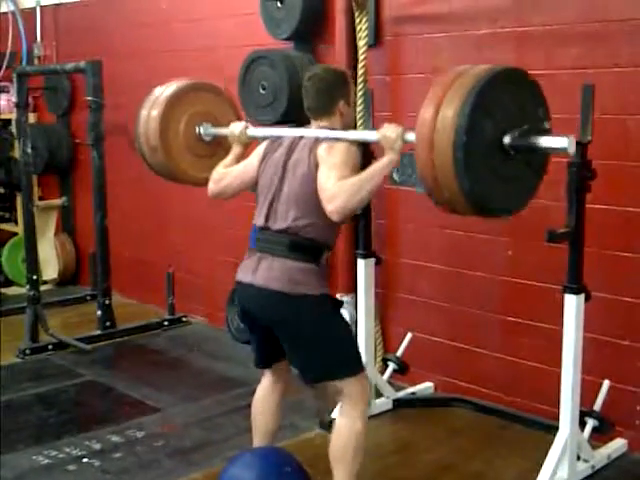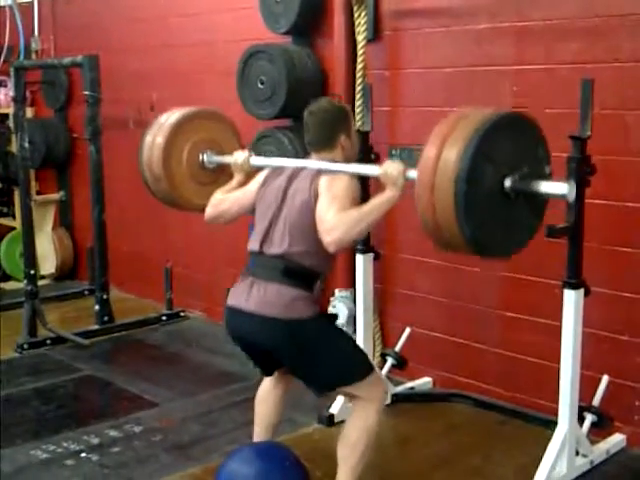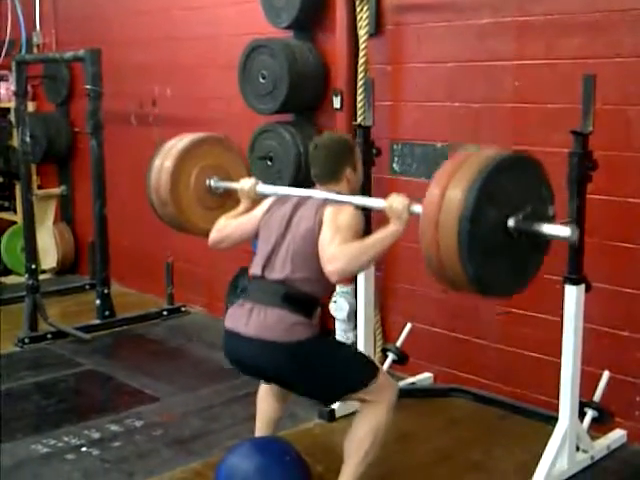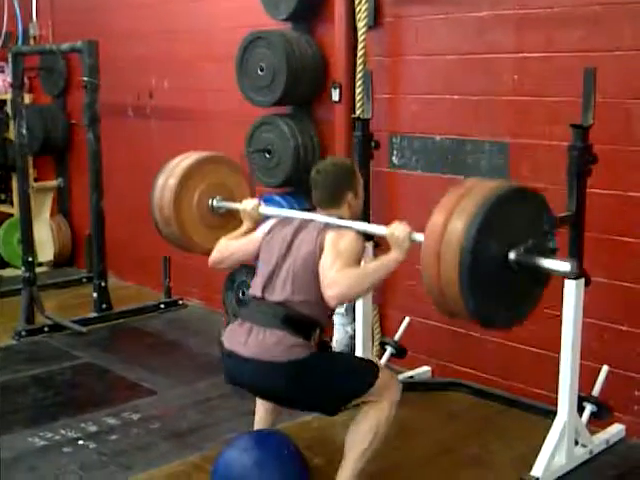
dt=0.2s
person 1, frame 1
left shoulder: (272, 145)
right shoulder: (336, 148)
left elbow: (216, 187)
right elbow: (337, 204)
left wrist: (237, 146)
right wrist: (389, 157)
left hip: (250, 281)
right hip: (293, 286)
left knee: (274, 374)
right knee: (355, 395)
person 1, frame 2
left shoulder: (272, 173)
right shoulder: (338, 180)
left elbow: (213, 212)
right elbow: (334, 235)
left wrist: (239, 175)
right wrist: (391, 192)
left hip: (239, 308)
right hip: (284, 314)
left knee: (279, 372)
right knee: (371, 394)
person 1, frame 3
left shoulder: (277, 201)
right shoulder: (341, 212)
left elbow: (217, 237)
right elbow: (336, 265)
left wrist: (246, 202)
right wrist: (394, 226)
left hip: (236, 333)
right hip: (280, 339)
left knee: (281, 371)
right knee: (382, 393)
person 1, frame 4
left shoulder: (278, 224)
right shoulder: (343, 237)
left elbow: (217, 258)
right elbow: (336, 291)
left wrist: (248, 223)
right wrist: (395, 254)
left hip: (233, 354)
right hip: (275, 361)
right knee: (387, 390)
